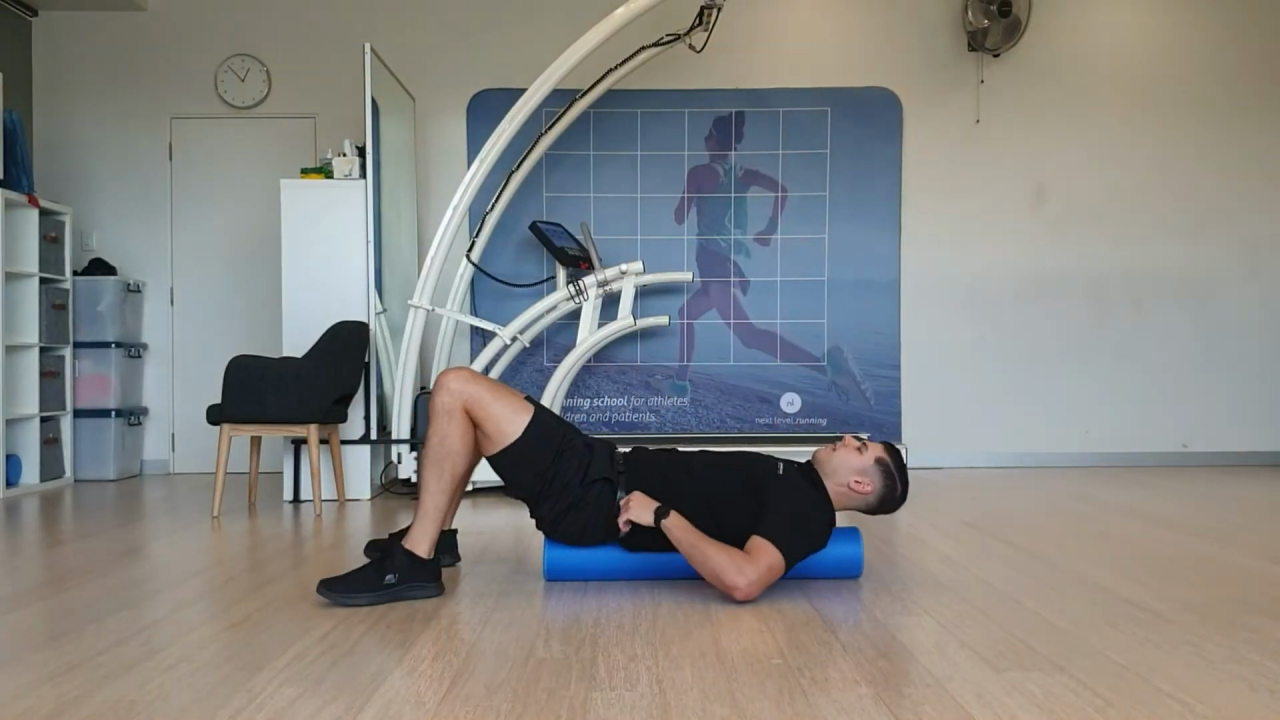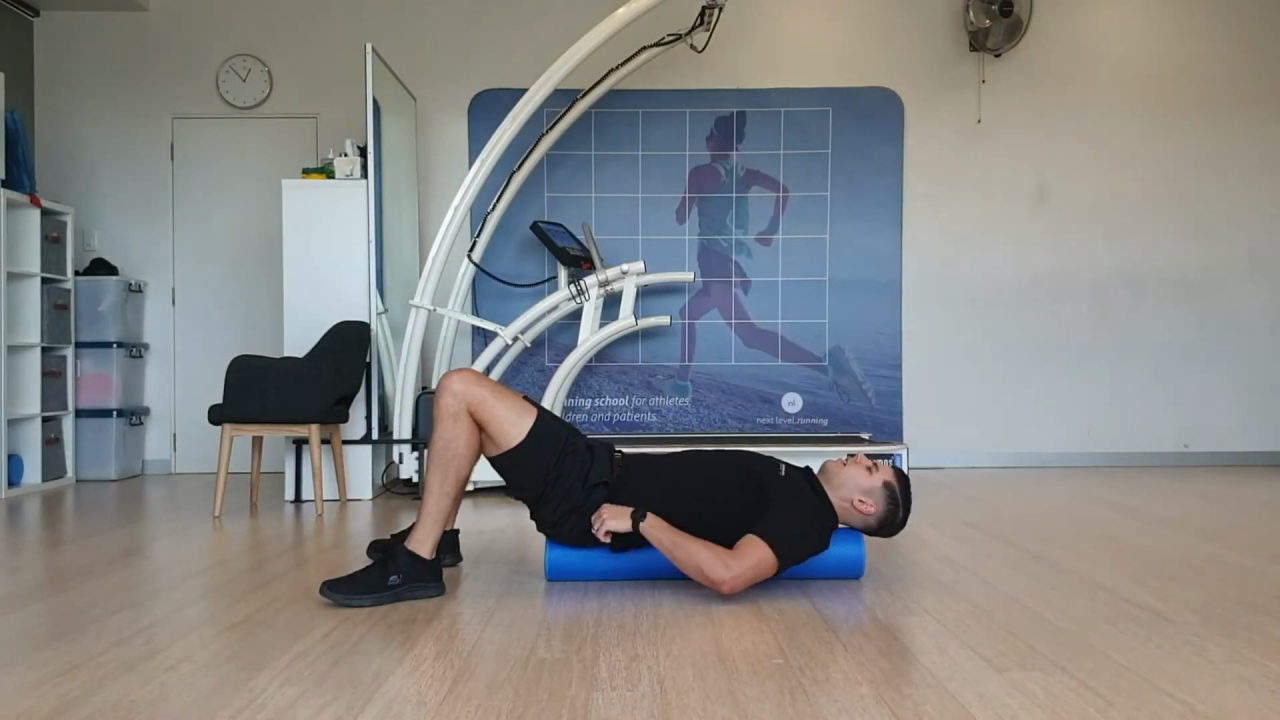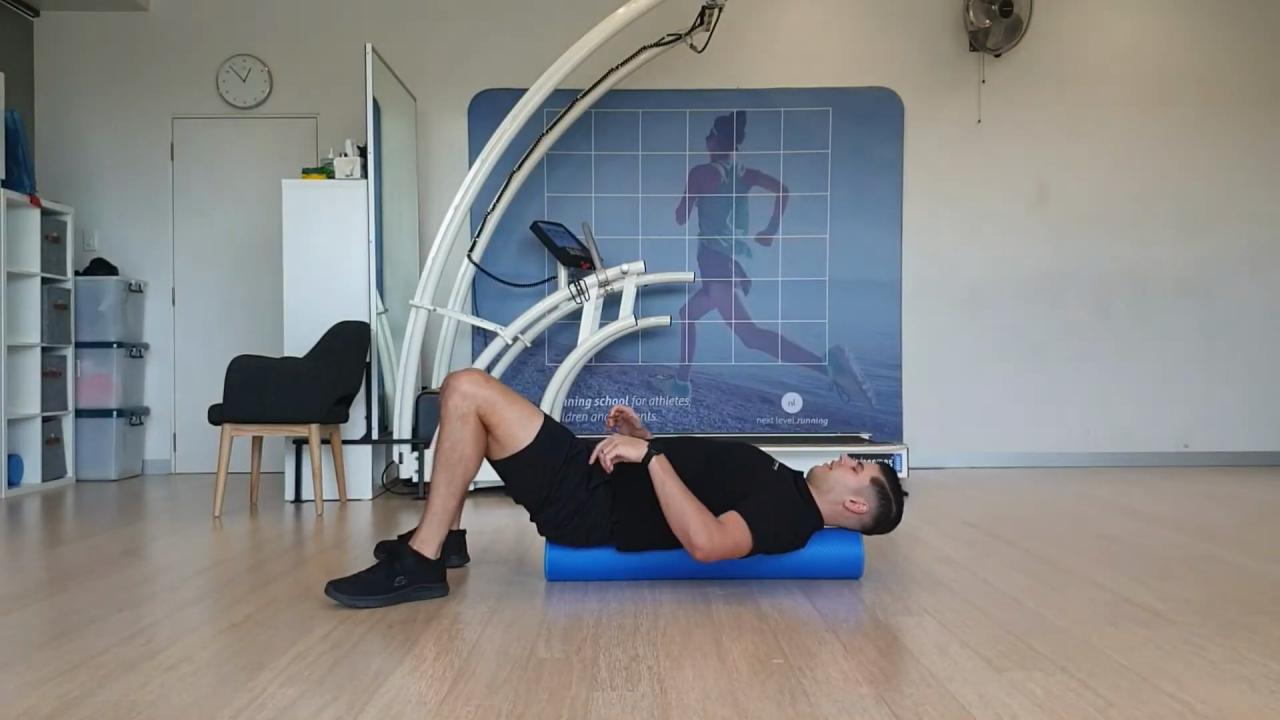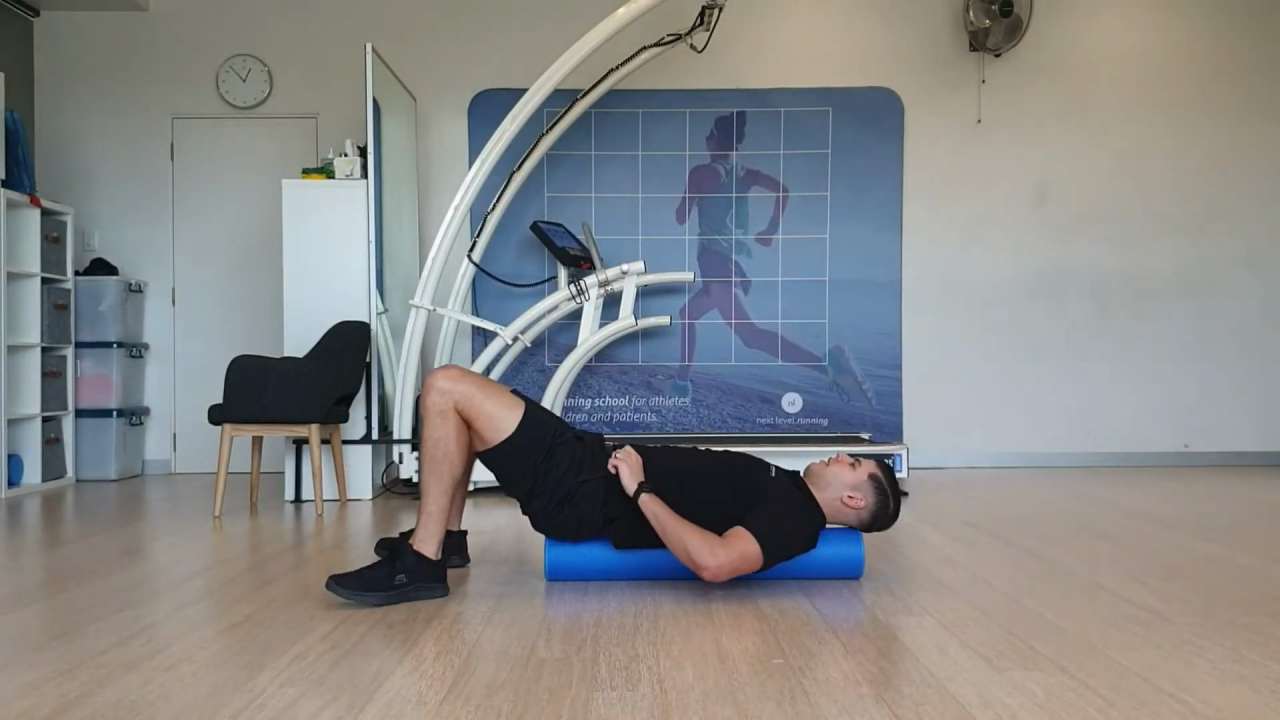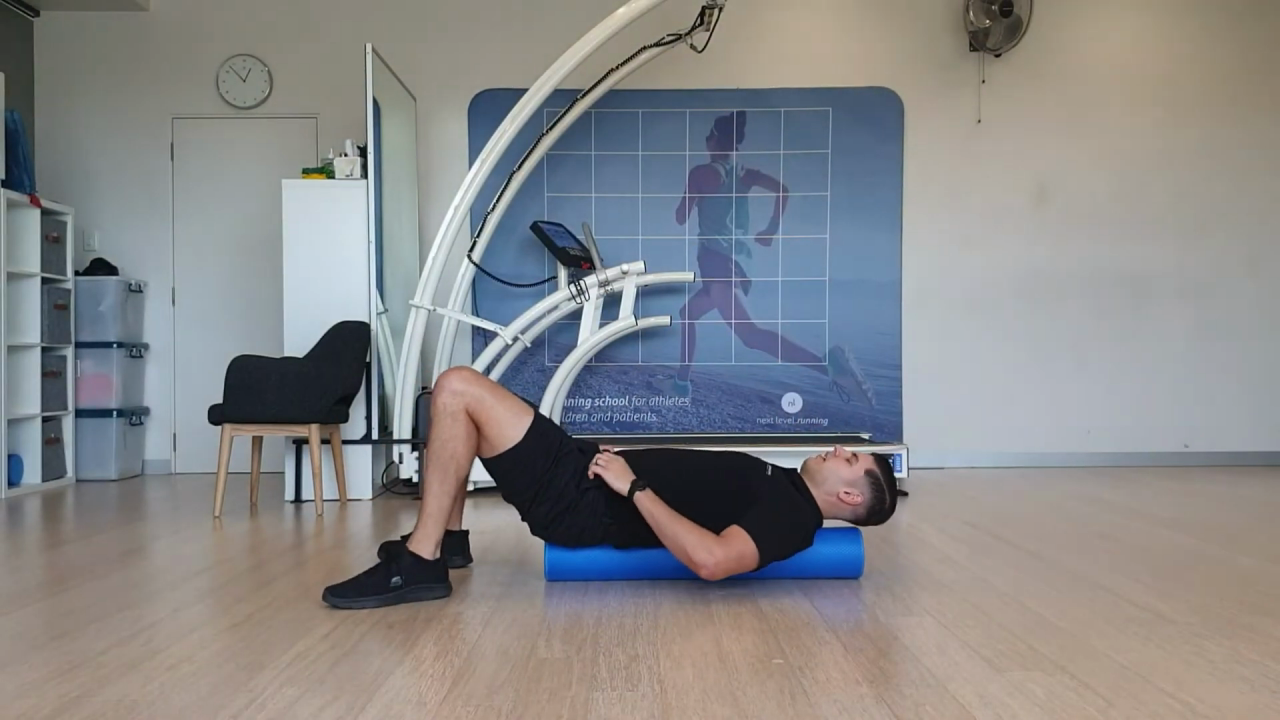
dt=0.5s
person 1, frame 1
left shoulder: (805, 512)
right shoulder: (796, 482)
left elbow: (743, 580)
left wrist: (661, 515)
left hip: (594, 500)
right hip: (609, 470)
left knee: (455, 389)
right knee: (464, 393)
left ankle: (412, 562)
right ankle: (433, 536)
person 1, frame 2
left shoulder: (805, 519)
right shoulder: (797, 489)
left elbow: (727, 573)
left wrist: (638, 519)
left hip: (589, 501)
right hip: (606, 470)
left knee: (460, 390)
right knee: (466, 395)
left ankle: (415, 563)
right ankle: (435, 536)
person 1, frame 3
left shoulder: (790, 515)
right shoulder: (786, 487)
left elbow: (704, 541)
left wrist: (650, 457)
right wrist: (644, 438)
left hip: (587, 504)
right hip: (598, 478)
left knee: (468, 390)
right knee: (469, 392)
left ankle: (420, 563)
right ankle: (444, 536)
person 1, frame 4
left shoulder: (795, 520)
right shoulder: (786, 491)
left elbow: (713, 561)
left wrist: (639, 491)
right wrist: (635, 469)
left hip: (584, 493)
right hip: (595, 462)
left knee: (445, 388)
right knee: (457, 395)
left ankle: (421, 563)
right ankle: (445, 536)
person 1, frame 5
left shoulder: (792, 518)
right shoulder: (783, 485)
left elbow: (711, 559)
left wrist: (634, 488)
right wrist: (626, 466)
left hip: (582, 506)
right hip: (594, 474)
left knee: (457, 390)
right knee: (461, 390)
left ankle: (420, 564)
right ankle: (447, 538)
person 2, frame 1
left shoulder: (700, 173)
right shoulder: (744, 174)
left elbow: (680, 218)
right elbow: (781, 190)
left wrist: (687, 195)
right wrist: (770, 229)
left hip: (714, 260)
right hip: (735, 261)
left knee: (749, 334)
right knee: (686, 314)
left ankle: (826, 365)
right ankle: (681, 382)
person 2, frame 2
left shoulder: (701, 173)
right shoulder: (746, 174)
left elbow: (681, 218)
right elbow: (782, 190)
left wrist: (690, 196)
right wrist: (771, 230)
left hip: (715, 261)
right hip: (736, 261)
left knee: (750, 334)
right knee: (688, 314)
left ankle: (827, 365)
right ankle: (681, 382)
person 2, frame 3
left shoulder: (702, 173)
right shoulder: (746, 174)
left elbow: (681, 218)
right elbow: (782, 190)
left wrist: (691, 195)
right wrist: (771, 230)
left hip: (715, 261)
right hip: (736, 261)
left knee: (750, 334)
right knee: (688, 314)
left ankle: (827, 365)
right ankle: (681, 382)
person 2, frame 4
left shoulder: (701, 173)
right shoulder: (746, 174)
left elbow: (681, 218)
right elbow: (782, 190)
left wrist: (690, 196)
right wrist: (771, 230)
left hip: (715, 261)
right hip: (736, 261)
left knee: (750, 334)
right knee: (688, 314)
left ankle: (827, 365)
right ankle: (681, 382)
person 2, frame 5
left shoulder: (702, 173)
right shoulder: (745, 174)
left elbow: (681, 218)
right elbow: (781, 190)
left wrist: (689, 196)
right wrist: (771, 231)
left hip: (715, 261)
right hip: (736, 261)
left knee: (750, 334)
right knee: (688, 314)
left ankle: (828, 366)
right ankle: (681, 382)
